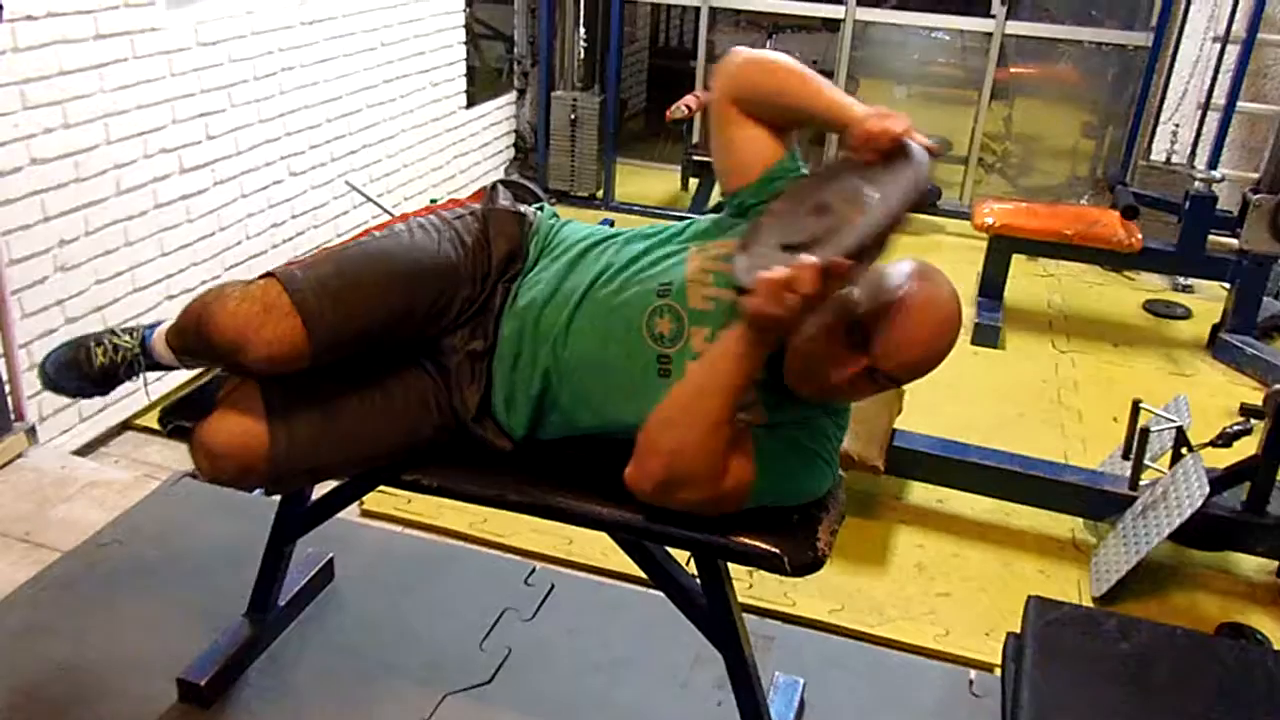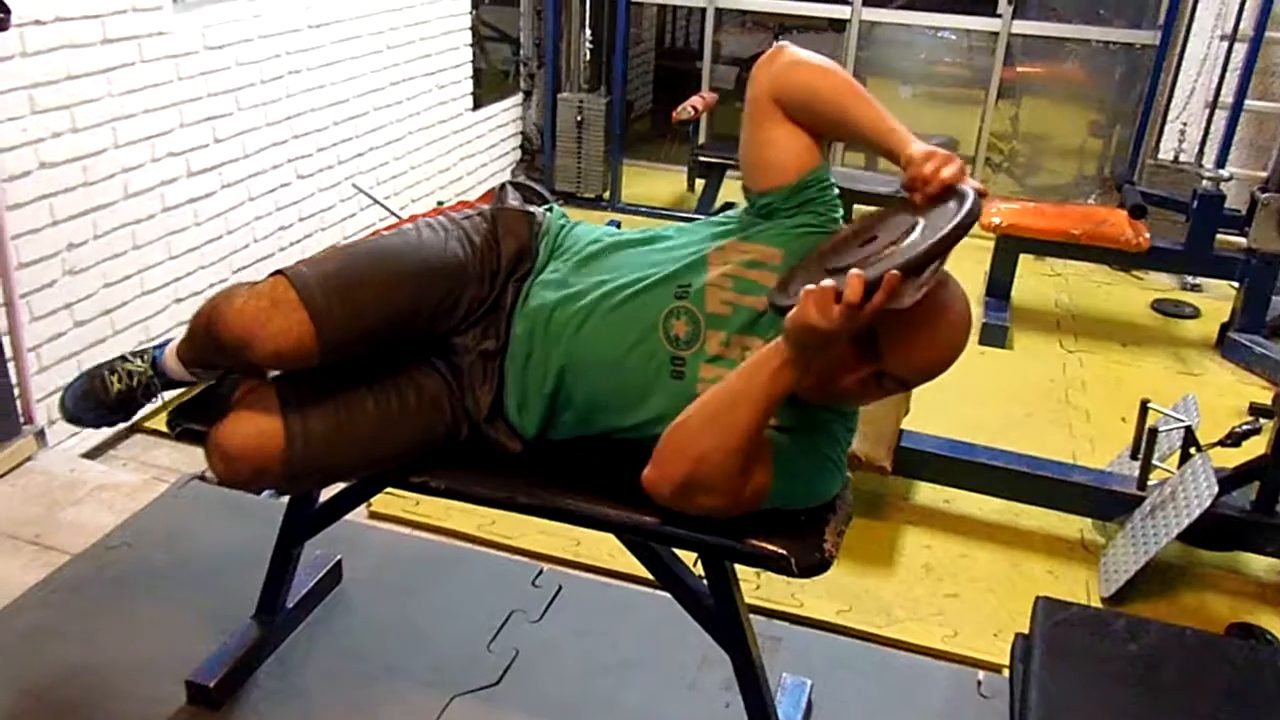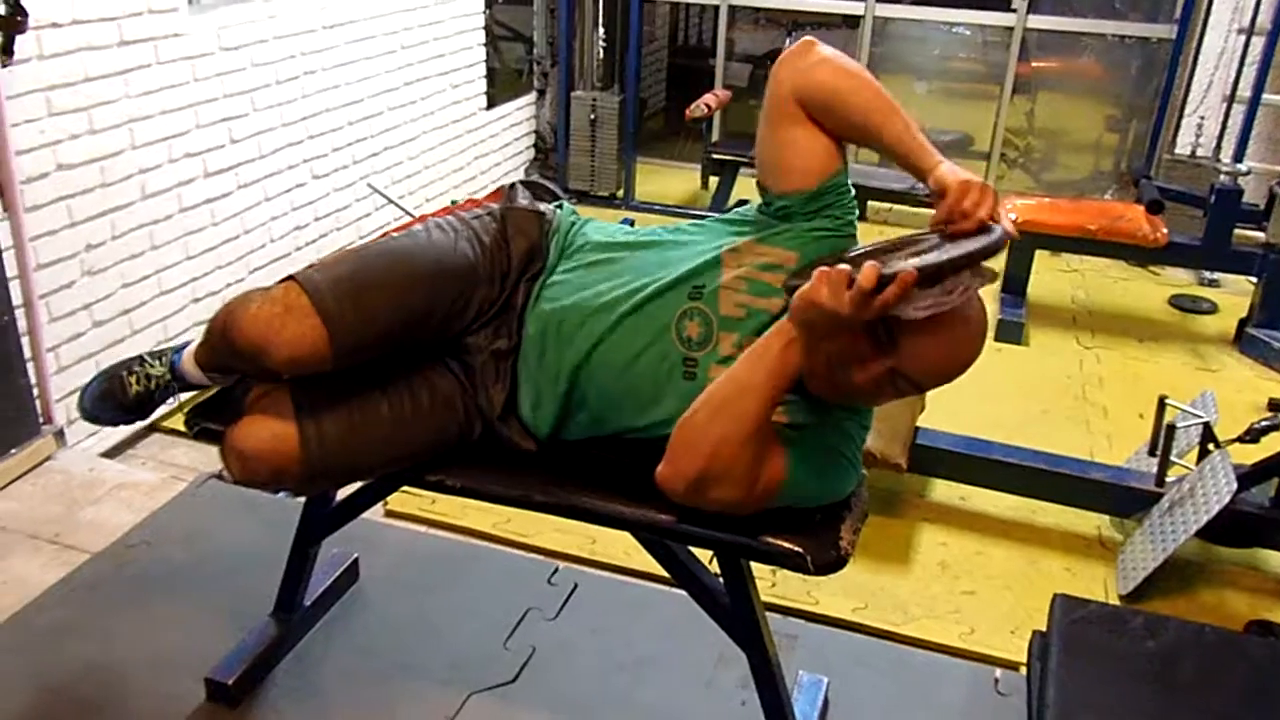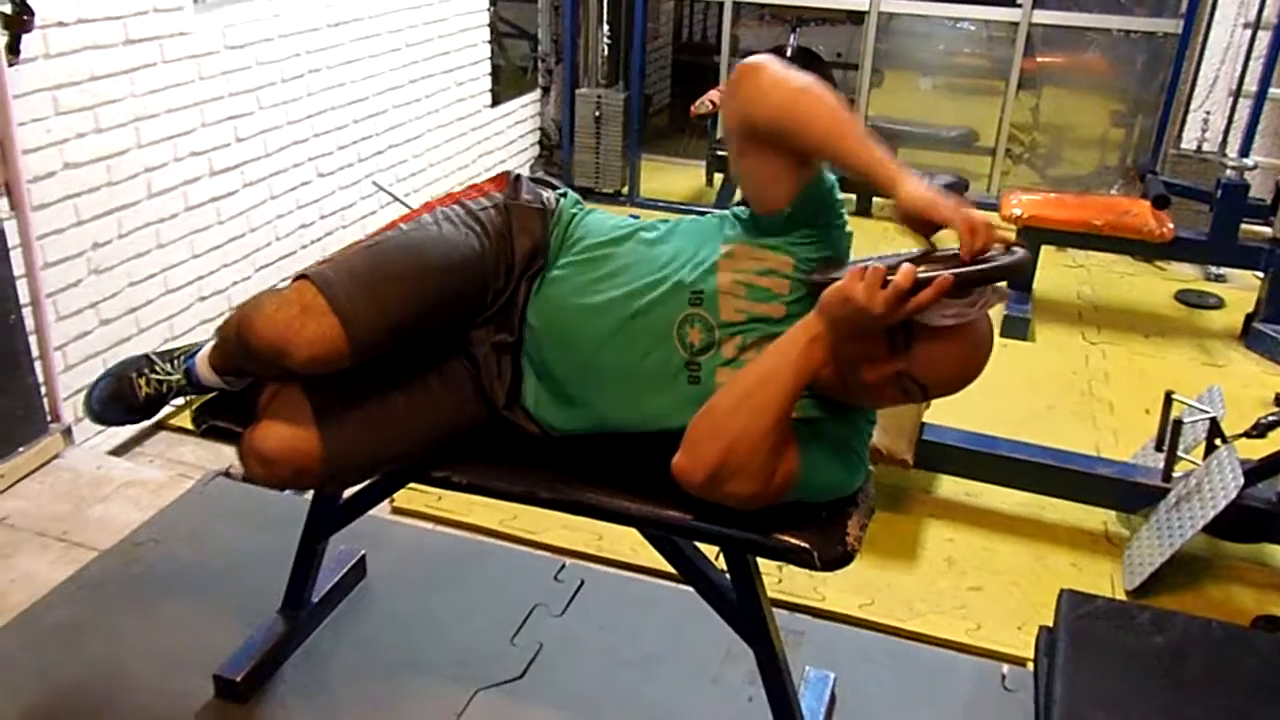
dt=0.2s
person 1, frame 1
left shoulder: (804, 452)
left elbow: (659, 476)
right elbow: (735, 80)
left wrist: (747, 333)
right wrist: (855, 114)
left hip: (476, 395)
left knee: (225, 449)
right knee: (258, 329)
right ankle: (172, 344)
person 1, frame 2
left shoulder: (813, 454)
right shoulder: (807, 237)
left elbow: (675, 480)
right elbow: (779, 72)
left wrist: (790, 354)
right wrist: (905, 145)
left hip: (486, 395)
left knee: (239, 450)
right knee: (257, 327)
left ankle: (232, 381)
right ankle: (183, 360)
person 1, frame 3
left shoulder: (826, 452)
right shoulder: (820, 237)
left elbow: (691, 477)
right elbow: (805, 67)
left wrist: (801, 337)
right wrist: (935, 166)
left hip: (500, 397)
left knee: (256, 452)
right knee: (270, 331)
left ankle: (249, 380)
right ankle: (198, 364)
person 1, frame 4
left shoulder: (832, 450)
right shoulder: (815, 247)
left elbow: (705, 467)
right elbow: (757, 84)
left wrist: (823, 333)
right wrist: (904, 185)
left hip: (502, 381)
left knee: (274, 452)
right knee: (291, 334)
left ankle: (250, 377)
right ankle: (212, 365)
